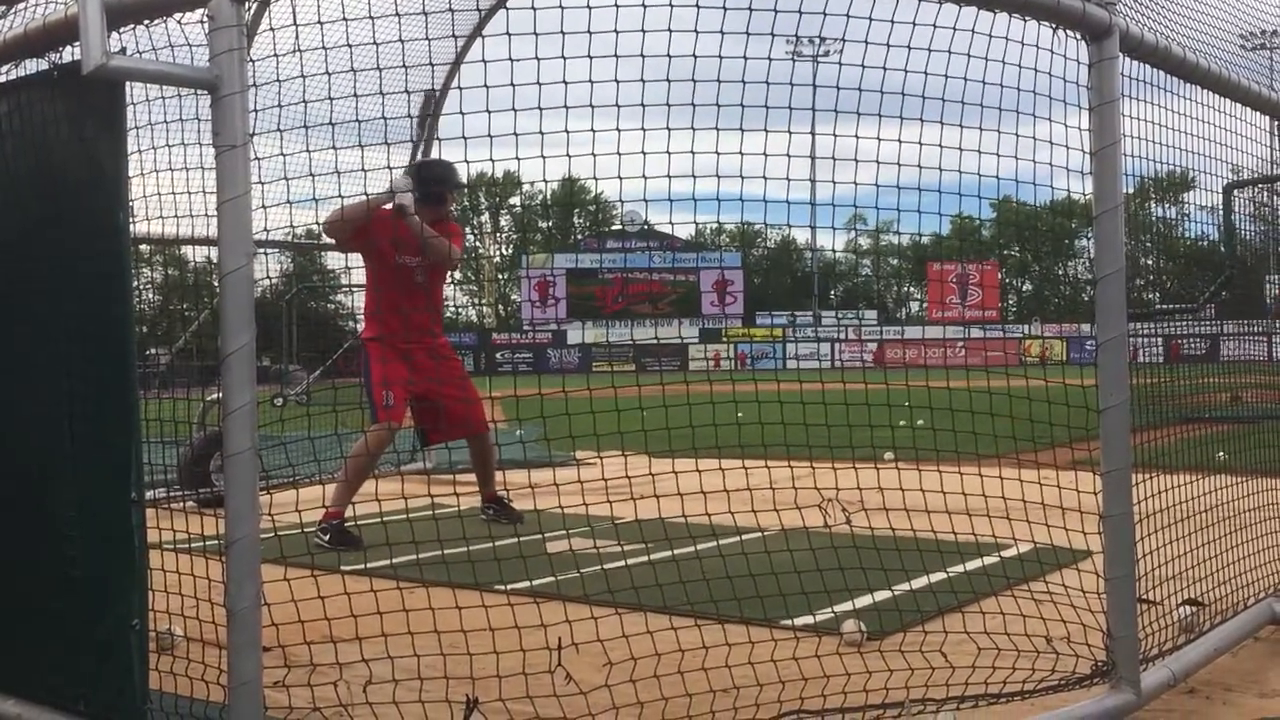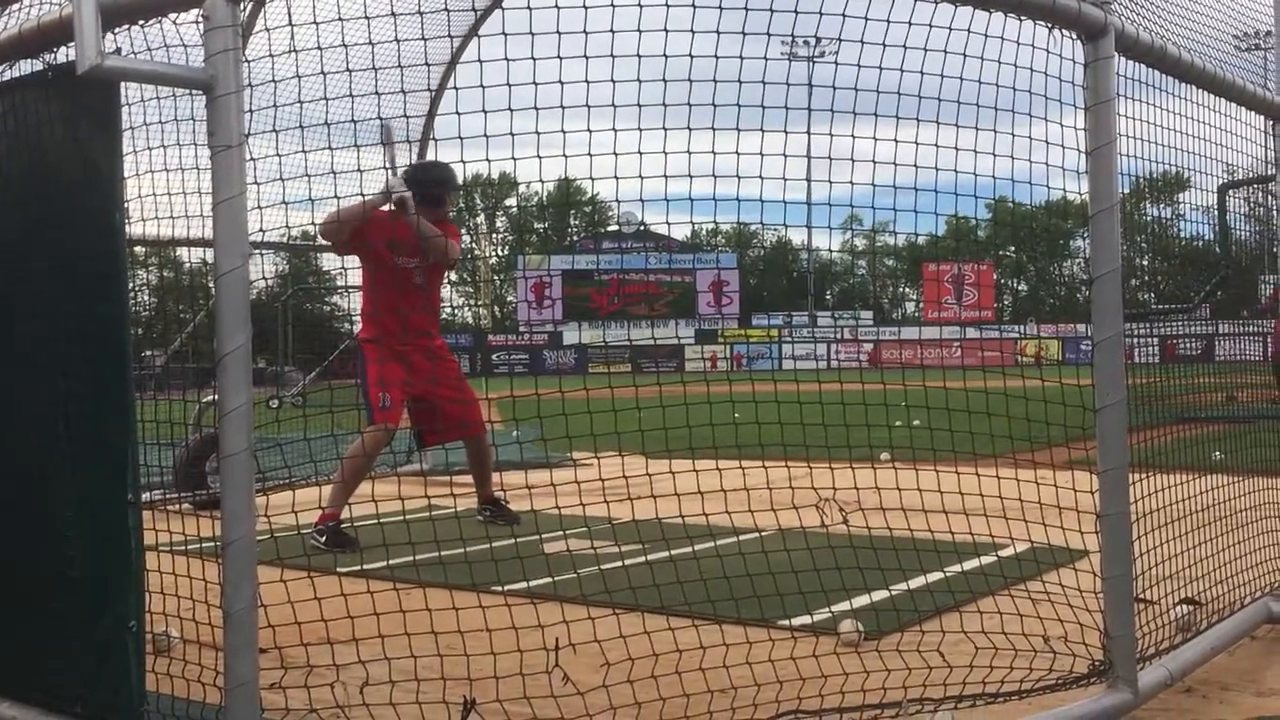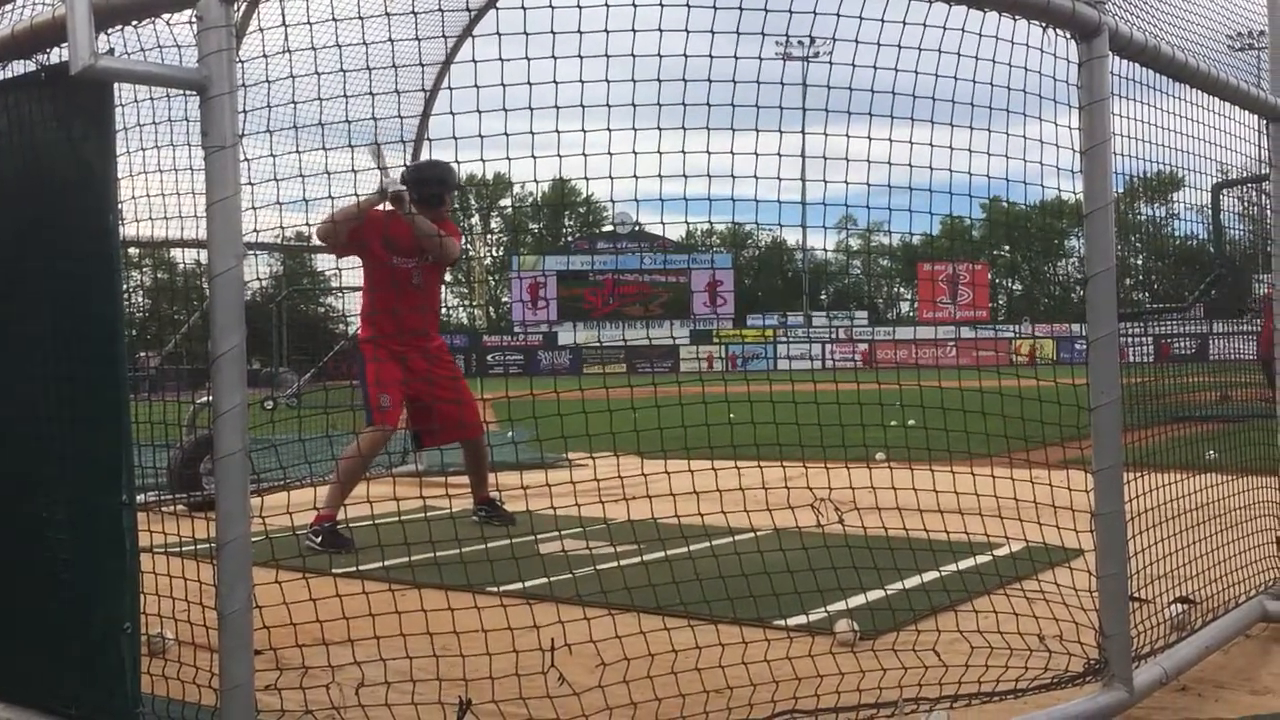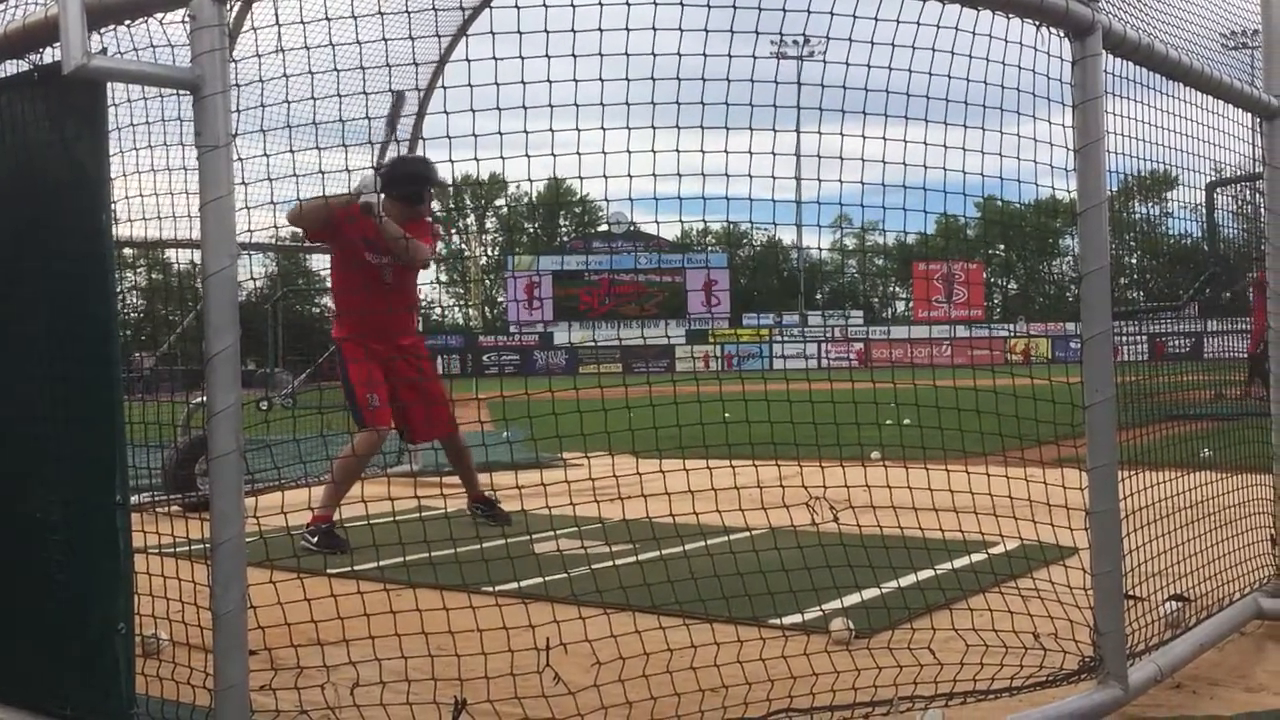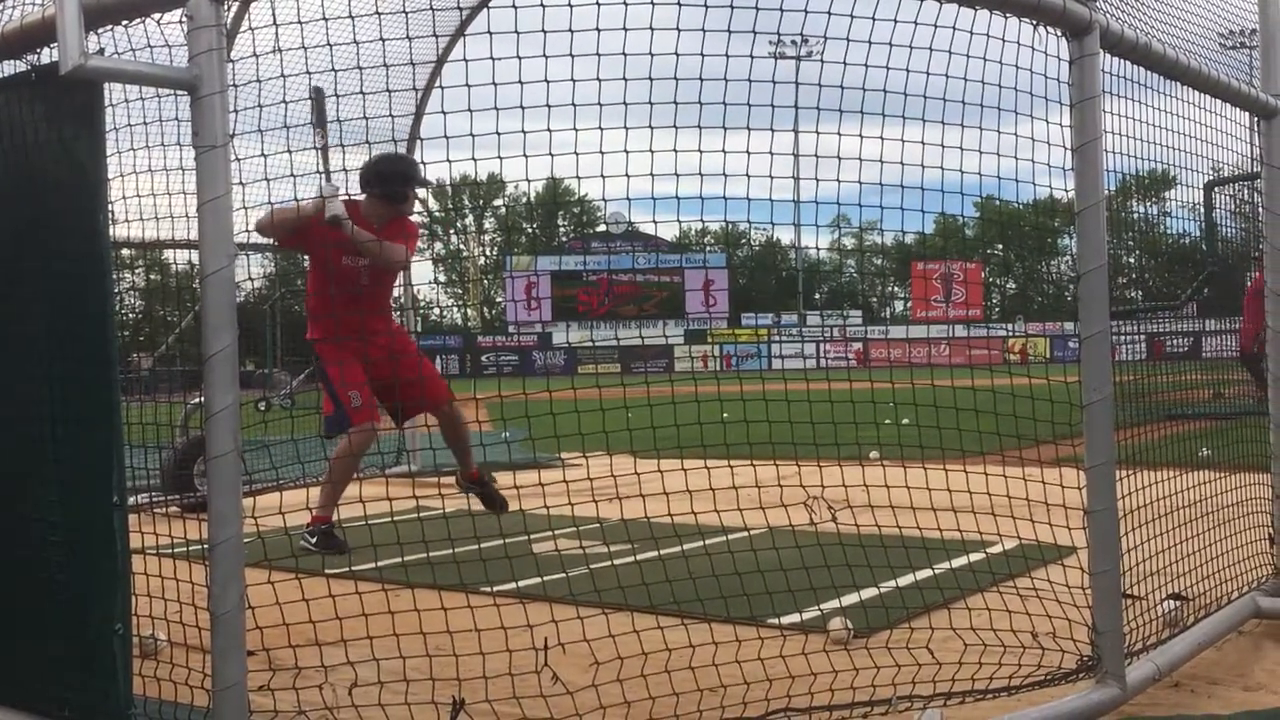
dt=0.3s
person 1, frame 1
left shoulder: (448, 230)
right shoulder: (379, 223)
left elbow: (449, 259)
right elbow: (331, 226)
left wrist: (410, 218)
right wrist: (387, 196)
left hip: (432, 344)
right hip: (385, 343)
left knee: (476, 423)
right knee: (385, 427)
left ankle: (491, 499)
right ankle: (330, 520)
person 1, frame 2
left shoulder: (444, 229)
right shoulder: (376, 224)
left elbow: (449, 254)
right elbow: (328, 231)
left wrist: (409, 213)
right wrist: (382, 199)
left hip: (429, 346)
right hip: (383, 345)
left knee: (474, 425)
right knee: (381, 428)
left ankle: (487, 501)
right ankle: (326, 521)
person 1, frame 3
left shoulder: (444, 228)
right shoulder: (377, 224)
left elbow: (449, 252)
right elbow: (325, 233)
left wrist: (407, 210)
right wrist: (377, 198)
left hip: (429, 347)
right hip: (382, 345)
left knee: (472, 427)
right knee: (380, 429)
left ankle: (483, 502)
right ankle: (322, 522)
person 1, frame 4
left shoulder: (424, 228)
right shoulder: (350, 217)
left elbow: (419, 257)
right elbow: (296, 215)
left wrist: (378, 217)
right wrist: (354, 197)
left hip: (406, 343)
right hip: (357, 341)
left knee: (445, 423)
right knee: (375, 430)
left ankle: (476, 497)
right ankle: (318, 524)
person 1, frame 5
left shoulder: (403, 227)
right shoulder: (323, 219)
left elbow: (395, 260)
right elbow: (264, 226)
left wrist: (345, 226)
right wrist: (318, 206)
left hip: (383, 334)
right hip: (335, 340)
left knee: (444, 403)
right knee: (362, 429)
left ankle: (471, 475)
right ankle: (316, 525)
